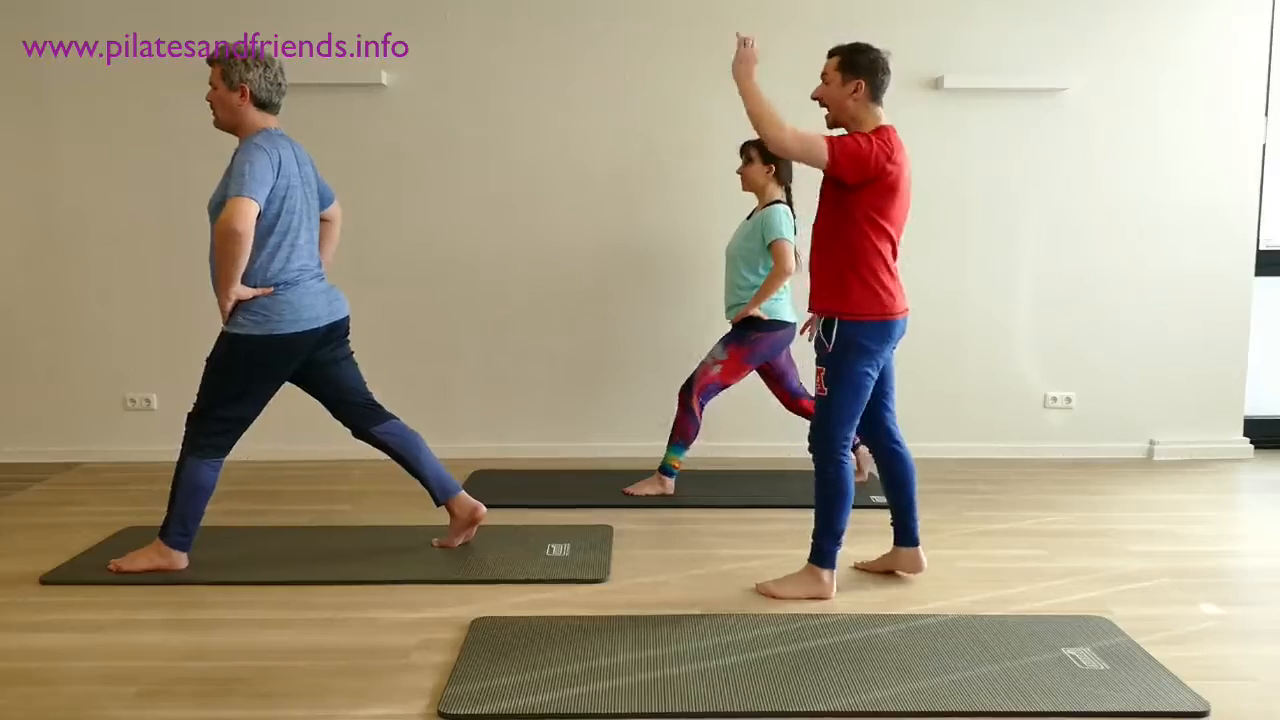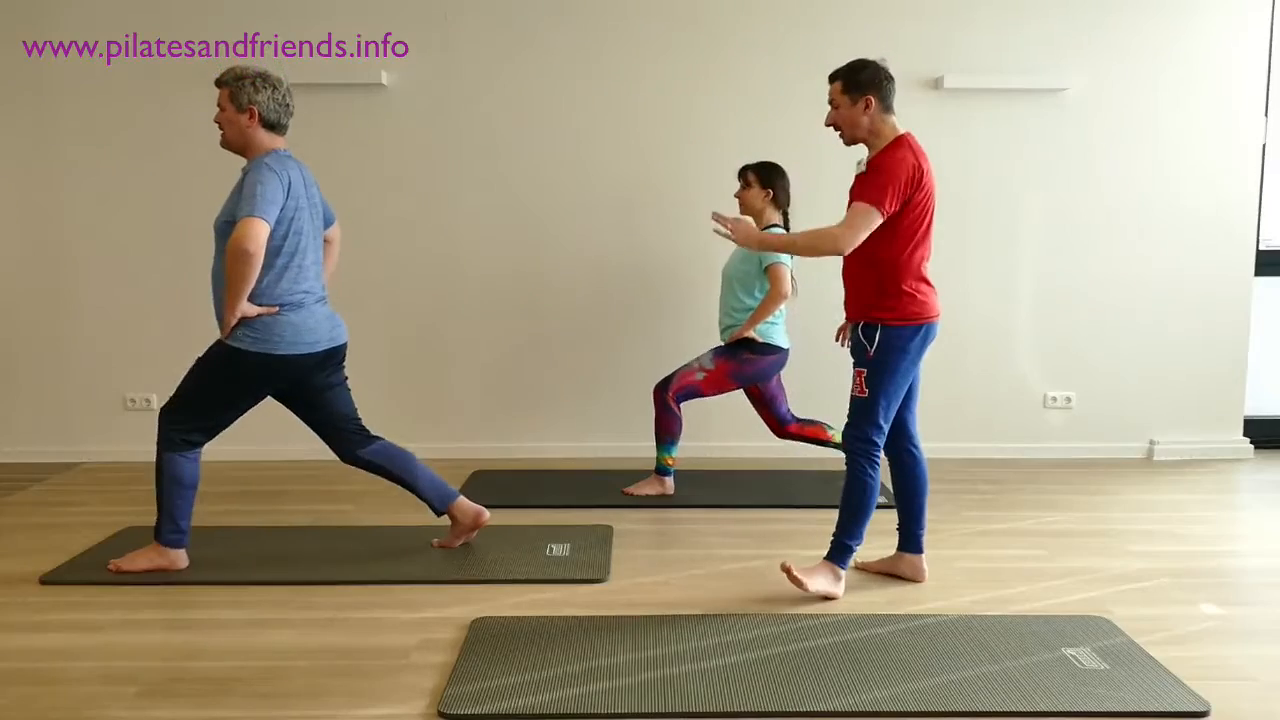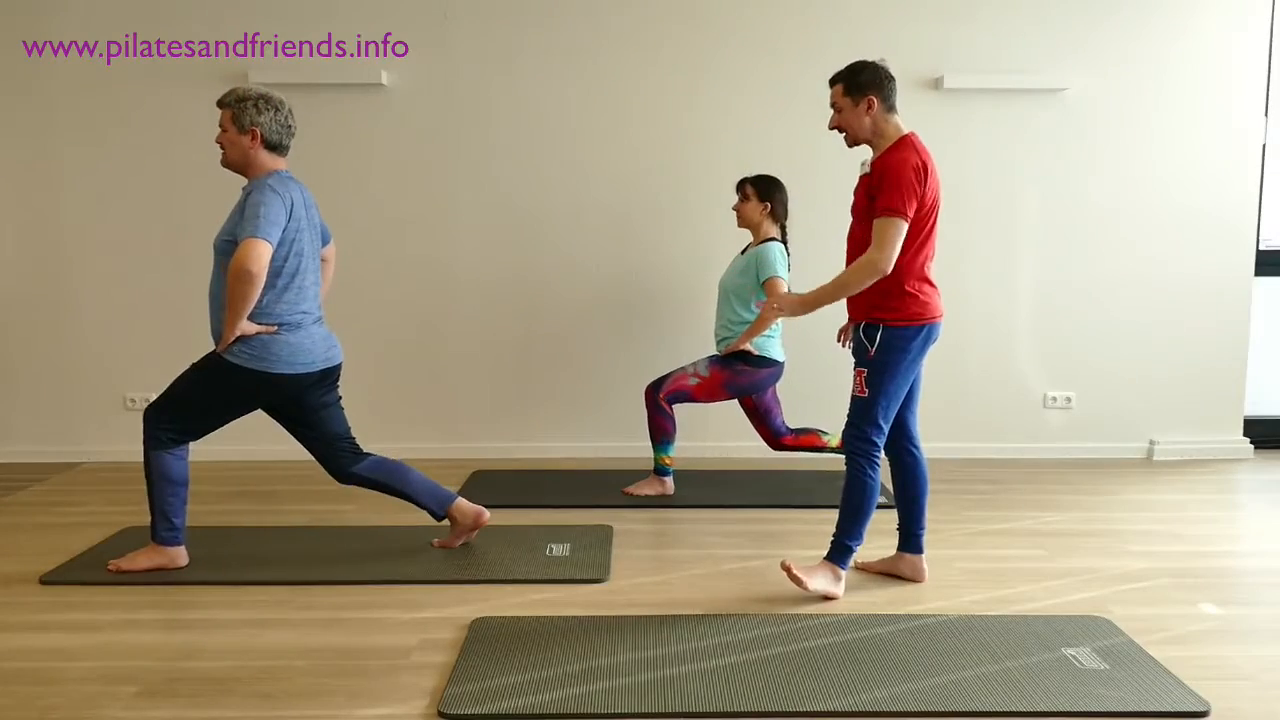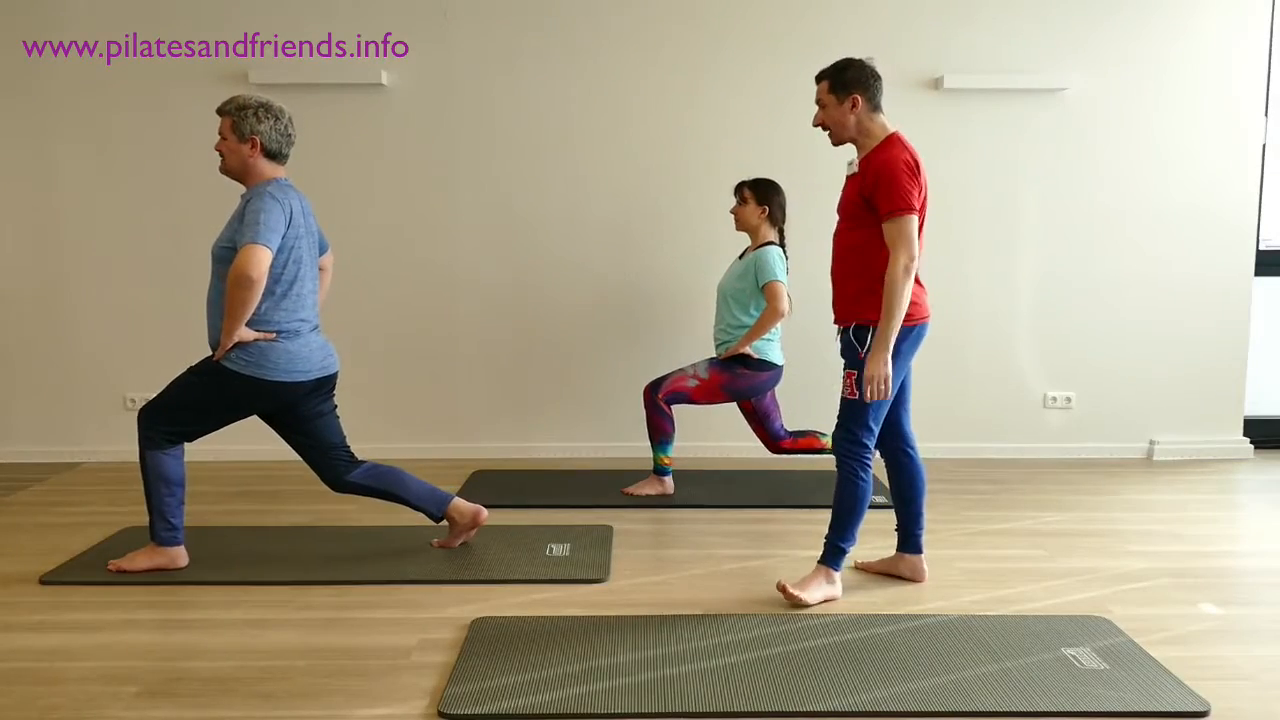
dt=0.5s
person 1, frame 1
left shoulder: (871, 149)
right shoulder: (875, 149)
left elbow: (780, 139)
left wrist: (746, 77)
right wrist: (832, 303)
left hip: (858, 323)
right hip: (875, 316)
left knee: (830, 443)
right knee: (880, 432)
left ankle: (819, 571)
right ankle: (909, 547)
person 1, frame 2
left shoulder: (898, 161)
right shoulder: (893, 157)
left elbow: (843, 240)
left wrist: (760, 240)
right wrist: (859, 313)
left hip: (894, 325)
right hip: (899, 320)
left knee: (864, 443)
right knee: (900, 439)
left ankle: (835, 567)
right ankle: (910, 554)
person 1, frame 3
left shoulder: (901, 163)
right shoulder: (896, 158)
left elbow: (881, 260)
left wrist: (809, 302)
right wrist: (857, 314)
left hip: (896, 325)
right hip: (900, 321)
left knee: (863, 442)
right knee: (900, 439)
left ankle: (835, 566)
right ankle: (911, 555)
person 1, frame 4
left shoulder: (891, 162)
right shoulder: (875, 159)
left elbow: (903, 261)
left wrist: (879, 350)
left hip: (882, 328)
right hip: (880, 325)
left knee: (853, 444)
right knee: (895, 440)
left ankle: (828, 572)
right ankle: (910, 555)
person 2, frame 1
left shoulder: (257, 151)
right shoulder: (291, 151)
left elbow: (237, 222)
right elbow: (331, 214)
left wrist: (228, 290)
left hip: (270, 326)
right hip: (321, 317)
left knee: (207, 432)
right knee: (366, 416)
left ankle: (171, 549)
right ankle: (459, 504)
person 2, frame 2
left shoulder: (267, 171)
right shoulder: (296, 172)
left elbow: (248, 242)
right elbow: (331, 234)
left wrist: (234, 306)
left hip: (266, 344)
right hip: (318, 339)
left knee: (179, 427)
right knee: (354, 441)
left ankle: (168, 548)
right ankle: (460, 508)
person 2, frame 3
left shoulder: (268, 192)
right shoulder: (294, 192)
left elbow: (250, 262)
right elbow: (326, 253)
left wrist: (234, 324)
left hip: (262, 359)
right hip: (312, 357)
left knee: (163, 426)
right knee: (347, 461)
left ankle: (168, 546)
right ankle: (460, 510)
person 2, frame 4
left shoulder: (268, 199)
right shoulder: (291, 199)
left elbow: (250, 269)
right elbow: (324, 262)
left wrist: (232, 331)
left hip: (259, 366)
right hip: (308, 365)
left knee: (157, 425)
right knee: (342, 470)
left ankle: (167, 547)
right ankle: (457, 510)
person 3, frame 1
left shoulder: (775, 213)
right shoulder: (760, 213)
left elbow: (785, 266)
left wrist: (752, 306)
left hip: (764, 327)
right hip: (767, 328)
left knee: (694, 391)
right knee: (796, 398)
left ankle: (664, 478)
right ankle: (860, 448)
person 3, frame 2
left shoulder: (772, 238)
right shoulder: (759, 236)
left elbow: (782, 290)
left wrist: (747, 328)
left hip: (757, 350)
right hip: (759, 350)
left knee: (668, 391)
right knee: (785, 424)
left ankle: (662, 479)
person 3, frame 3
left shoulder: (769, 251)
right shoulder: (754, 248)
left wrist: (742, 341)
left hip: (753, 362)
right hip: (753, 362)
left knee: (659, 393)
right knee: (780, 437)
left ankle: (662, 479)
person 3, frame 4
left shoulder: (768, 255)
right shoulder: (751, 252)
left elbow: (778, 308)
left wrist: (741, 345)
left hip: (753, 366)
right hip: (750, 366)
left knee: (656, 393)
right knee: (779, 440)
left ankle: (662, 479)
